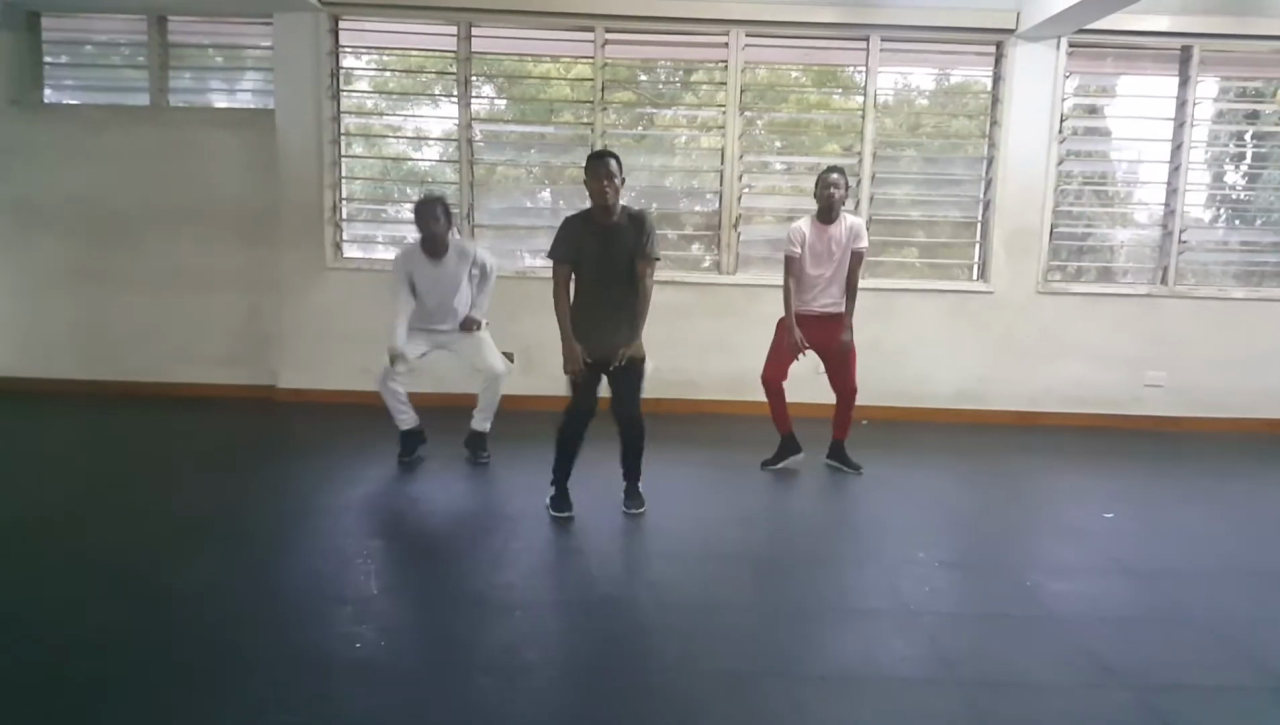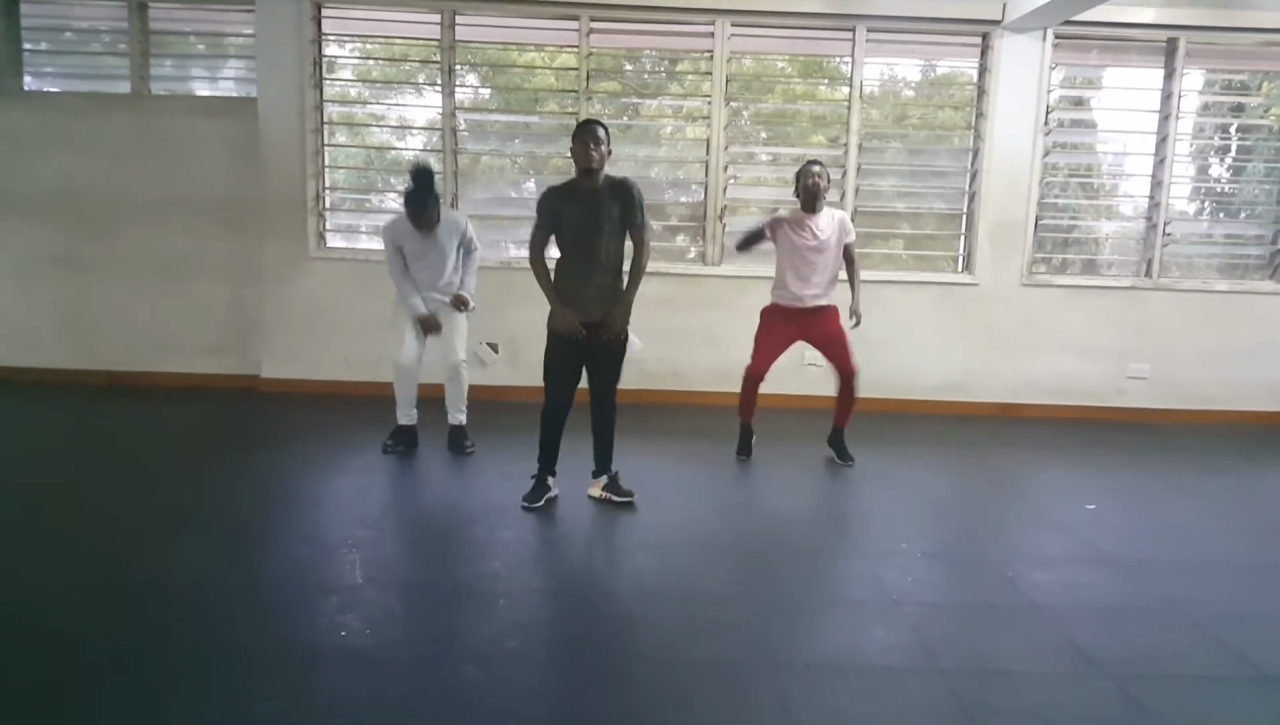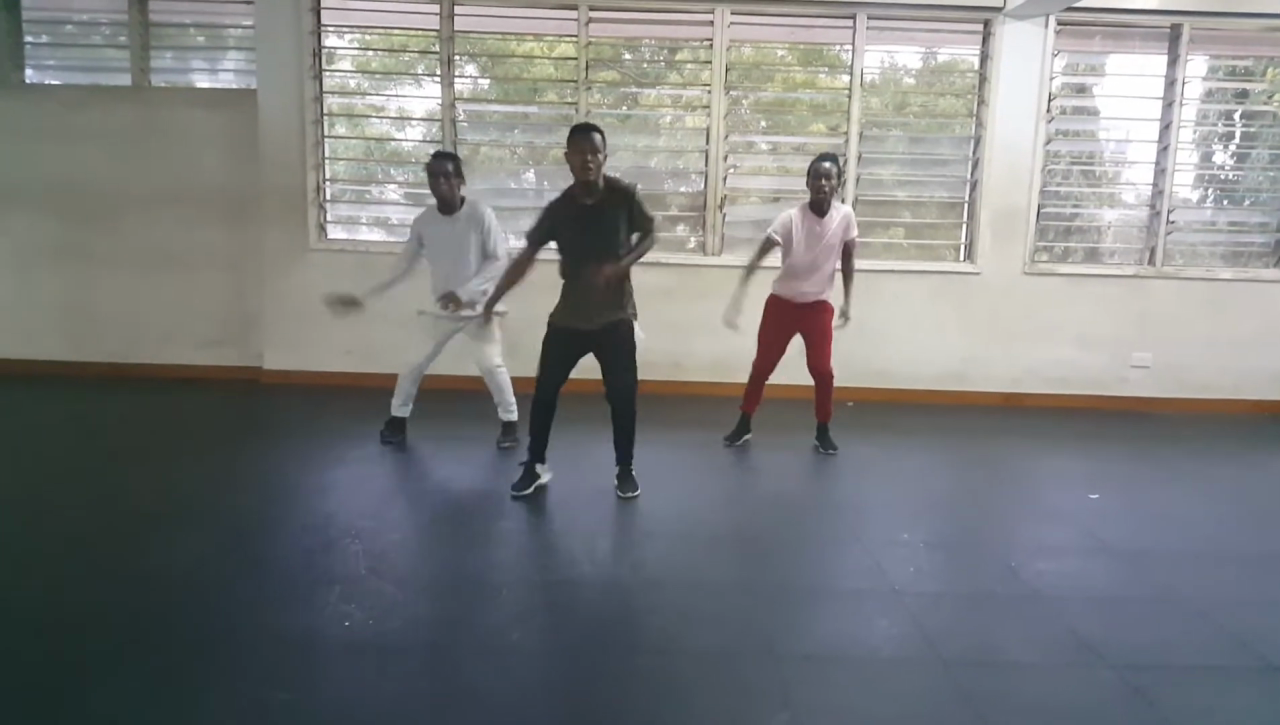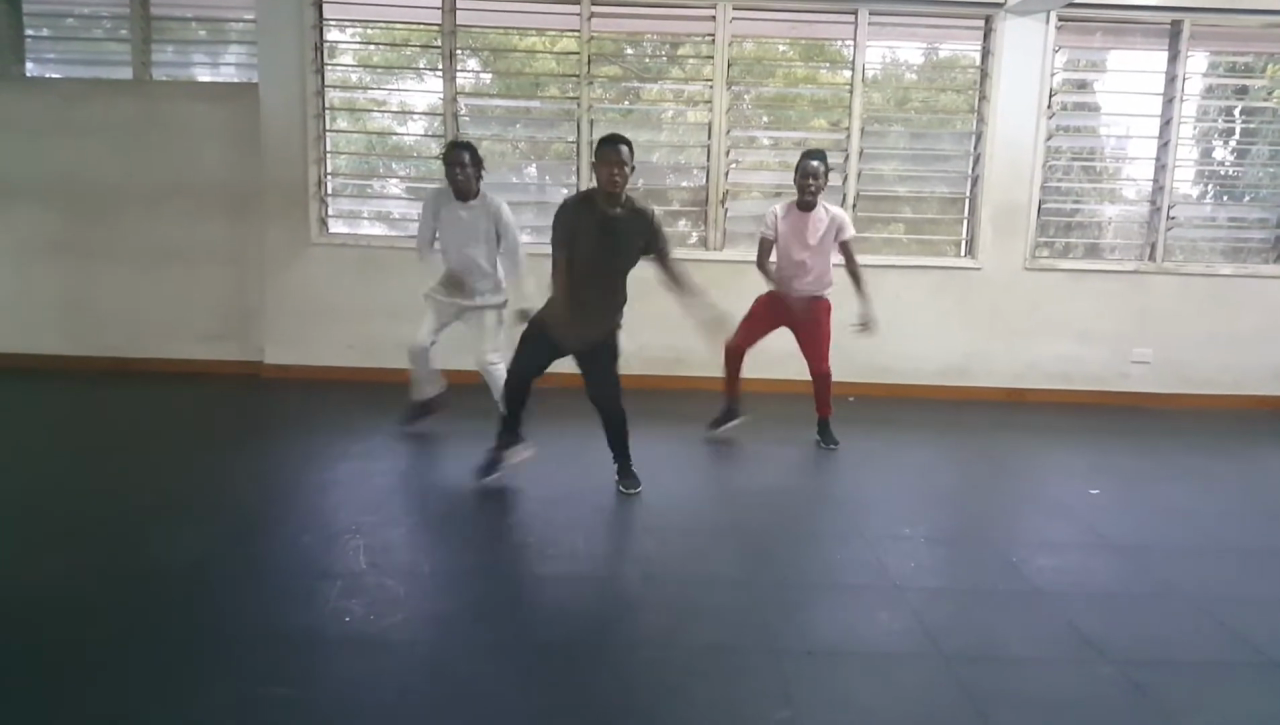
dt=0.4s
person 1, frame 1
left shoulder: (639, 223)
right shoulder: (572, 228)
left elbow: (645, 281)
right elbow: (561, 287)
left wrist: (636, 337)
right wrist: (569, 341)
left hip: (625, 339)
right hip: (585, 339)
left knee: (627, 411)
right knee: (582, 410)
left ankle: (631, 487)
right ankle: (560, 488)
person 1, frame 2
left shoulder: (624, 190)
right shoulder: (555, 197)
left elbow: (641, 249)
right elbow: (537, 254)
left wrist: (625, 304)
right wrist: (556, 305)
left hip: (610, 315)
right hip: (567, 314)
left knee: (604, 397)
right knee: (557, 397)
left ankle: (603, 476)
right ankle: (545, 477)
person 1, frame 3
left shoulder: (621, 194)
right shoulder: (557, 209)
left elbow: (646, 235)
right elbow: (526, 256)
left wrist: (620, 265)
right wrist: (492, 300)
left hip: (614, 315)
right hip: (568, 314)
left knee: (623, 394)
right knee: (544, 389)
left ankle: (624, 469)
right ankle: (535, 466)
person 1, frame 4
left shoulder: (643, 218)
right shoulder: (574, 209)
left elbow: (668, 268)
right elbow: (561, 263)
left wrist: (698, 301)
right wrist: (561, 309)
left hip: (601, 326)
right hip: (558, 318)
left knee: (606, 400)
right knee: (517, 381)
left ankle: (624, 465)
right ankle: (507, 444)
person 2, frame 1
left shoulder: (855, 227)
right shoulder: (800, 229)
left elbow: (851, 280)
right elbow: (788, 281)
left wrist: (847, 327)
right wrist: (791, 327)
left hip: (833, 319)
right hip: (799, 318)
left knee: (846, 388)
right knee: (770, 378)
left ankle: (836, 450)
right ankle: (789, 444)
person 2, frame 2
left shoulder: (840, 219)
right shoulder: (783, 220)
left elbow: (851, 261)
right elbow: (741, 247)
left wrist: (857, 299)
right wrist: (771, 224)
left hip: (821, 311)
right hip: (781, 311)
left knee: (848, 372)
right knee: (754, 372)
left ankle: (837, 437)
right ankle: (745, 432)
person 2, frame 3
left shoulder: (846, 216)
right shoulder: (789, 218)
left elbow: (848, 261)
right elbow: (758, 257)
left wrist: (847, 302)
right wrist: (737, 295)
left hip: (817, 306)
right hip: (782, 303)
left knee: (822, 371)
right knee: (762, 366)
left ankle: (823, 431)
right ankle: (744, 424)
person 2, frame 4
left shoulder: (837, 217)
right shoulder: (777, 213)
left elbow: (852, 263)
right elbow: (762, 260)
left wrist: (866, 305)
right wrist: (786, 289)
left hip: (815, 302)
right hip: (780, 297)
left knee: (820, 368)
right knee: (734, 347)
left ankle: (824, 425)
right ankle: (731, 409)
person 3, frame 1
left shoulder: (468, 252)
right shoulder: (406, 260)
left elbow: (489, 270)
right elbow: (402, 308)
left wrist: (477, 312)
right wrist: (396, 349)
left hip: (462, 325)
right hip: (422, 328)
left knee: (496, 369)
right knee: (388, 377)
left ankle: (478, 434)
right ankle: (410, 431)
person 3, frame 2
left shoulder: (458, 223)
right shoulder: (394, 229)
left elbow: (473, 252)
right elbow: (399, 275)
left wrist: (466, 292)
right wrist: (421, 313)
left hip: (451, 302)
right hip: (416, 307)
left knee: (456, 360)
right knee: (405, 362)
left ankle: (457, 429)
right ankle: (406, 429)
person 3, frame 3
left shoulder: (480, 214)
right shoulder: (424, 222)
left elbow: (498, 260)
right elbow: (403, 264)
left wrist: (465, 294)
right wrist: (364, 297)
left hip: (476, 304)
right hip: (445, 308)
left knee: (490, 364)
right knee: (415, 364)
left ankle: (510, 423)
right ankle: (397, 420)
person 3, frame 4
left shoulder: (495, 207)
right shoulder: (435, 201)
left elbow: (513, 255)
right elbow: (423, 245)
left wrist: (518, 299)
right wrist: (446, 274)
left hip: (487, 295)
right hip: (449, 292)
left knee: (487, 359)
right knee: (419, 344)
right ankle: (429, 394)
